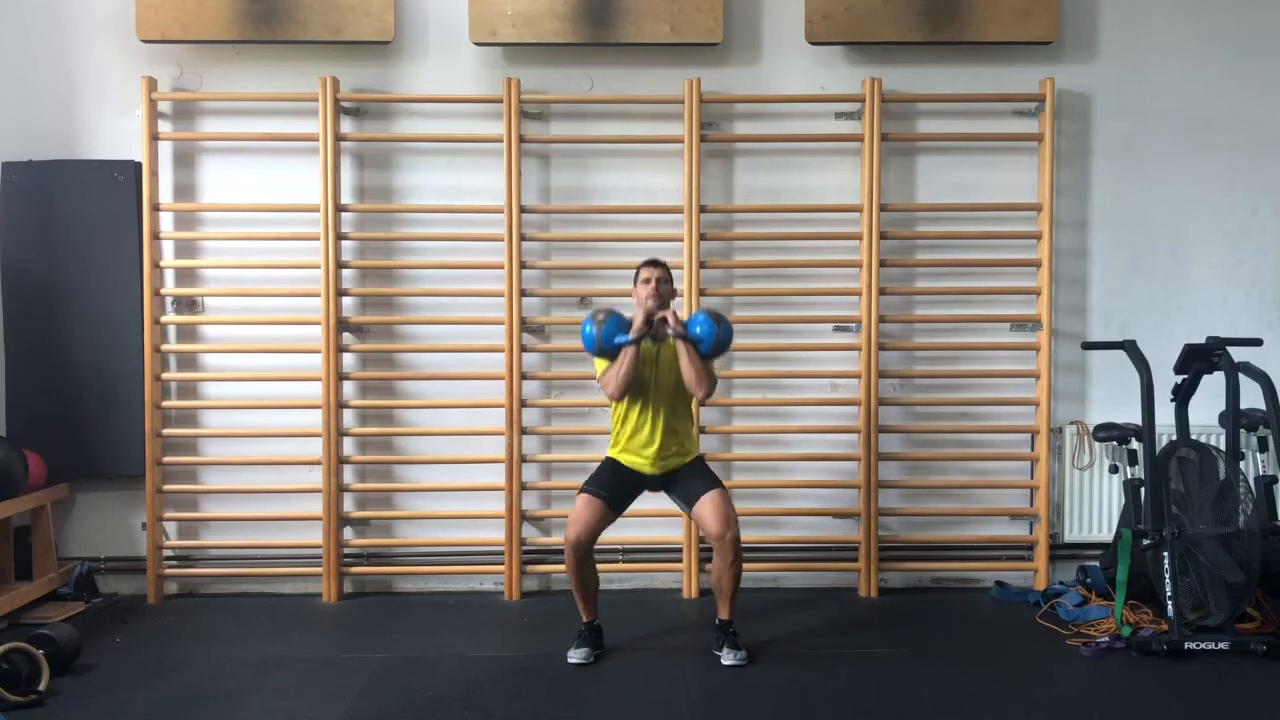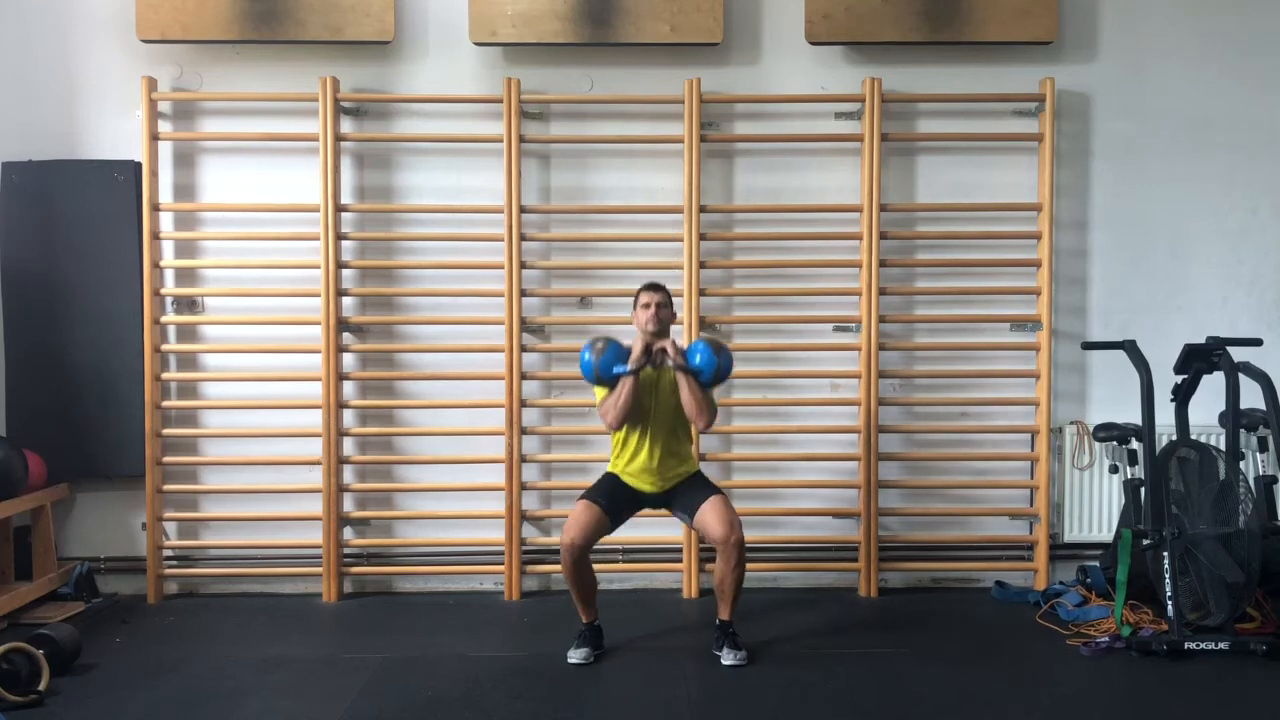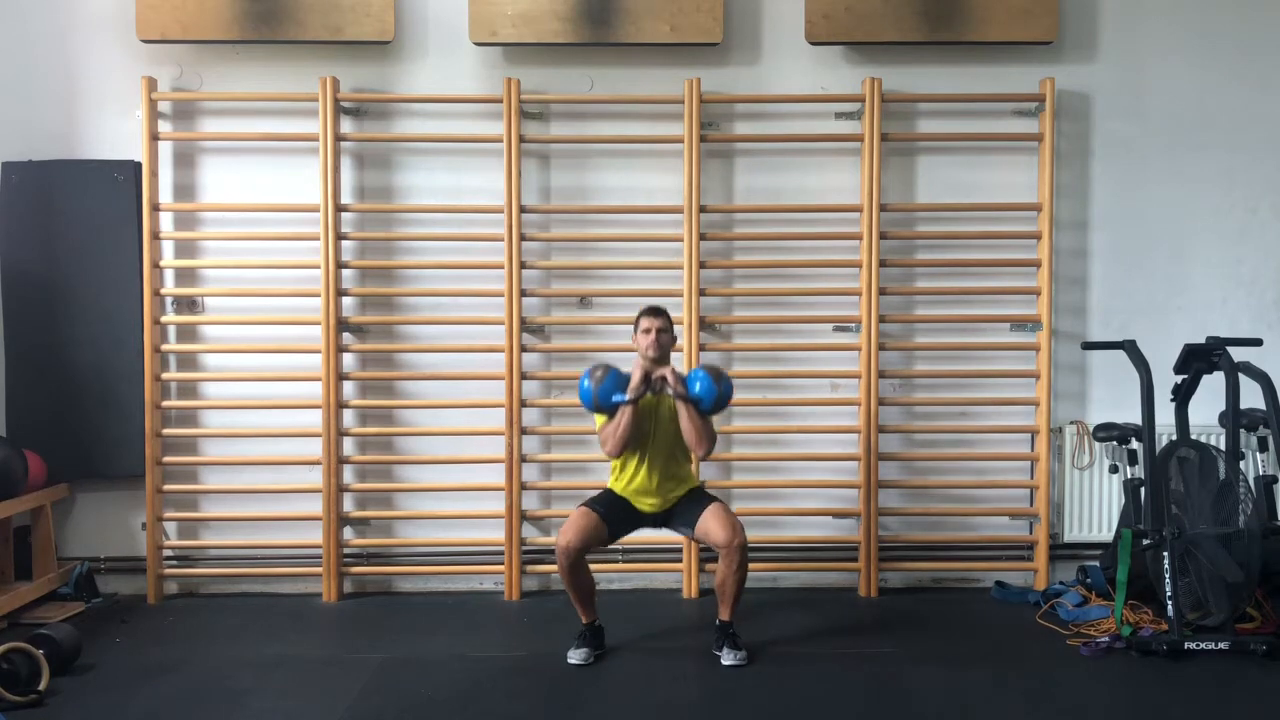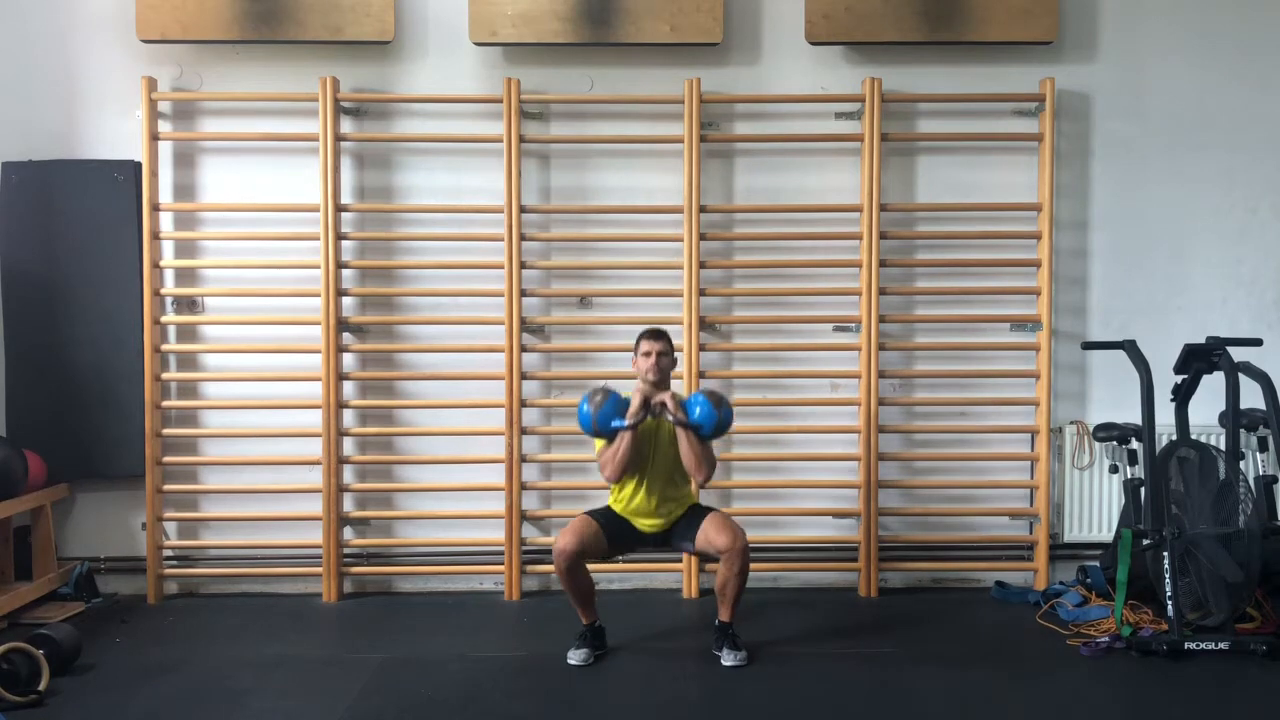
dt=0.1s
person 1, frame 1
left shoulder: (689, 339)
left elbow: (703, 391)
right elbow: (615, 391)
left wrist: (679, 332)
right wrist: (635, 333)
left hip: (681, 462)
right hip: (626, 461)
left knee: (726, 533)
right knee: (576, 537)
left ankle: (725, 630)
right ankle: (590, 629)
person 1, frame 2
left shoulder: (689, 364)
left elbow: (703, 420)
right elbow: (614, 420)
left wrist: (678, 364)
right wrist: (635, 363)
left hip: (680, 478)
right hip: (626, 478)
left knee: (730, 536)
right knee: (572, 541)
left ankle: (725, 629)
right ankle: (590, 629)
person 1, frame 3
left shoulder: (689, 387)
left elbow: (702, 449)
right elbow: (612, 449)
left wrist: (679, 391)
right wrist: (633, 390)
left hip: (679, 496)
right hip: (625, 497)
left knee: (733, 539)
right knee: (568, 544)
left ankle: (724, 630)
right ankle: (590, 629)
person 1, frame 4
left shoulder: (688, 410)
left elbow: (702, 475)
right elbow: (611, 473)
left wrist: (679, 417)
right wrist: (633, 417)
left hip: (679, 514)
right hip: (625, 515)
left knee: (735, 543)
right knee: (565, 548)
left ankle: (724, 629)
right ankle: (591, 629)
